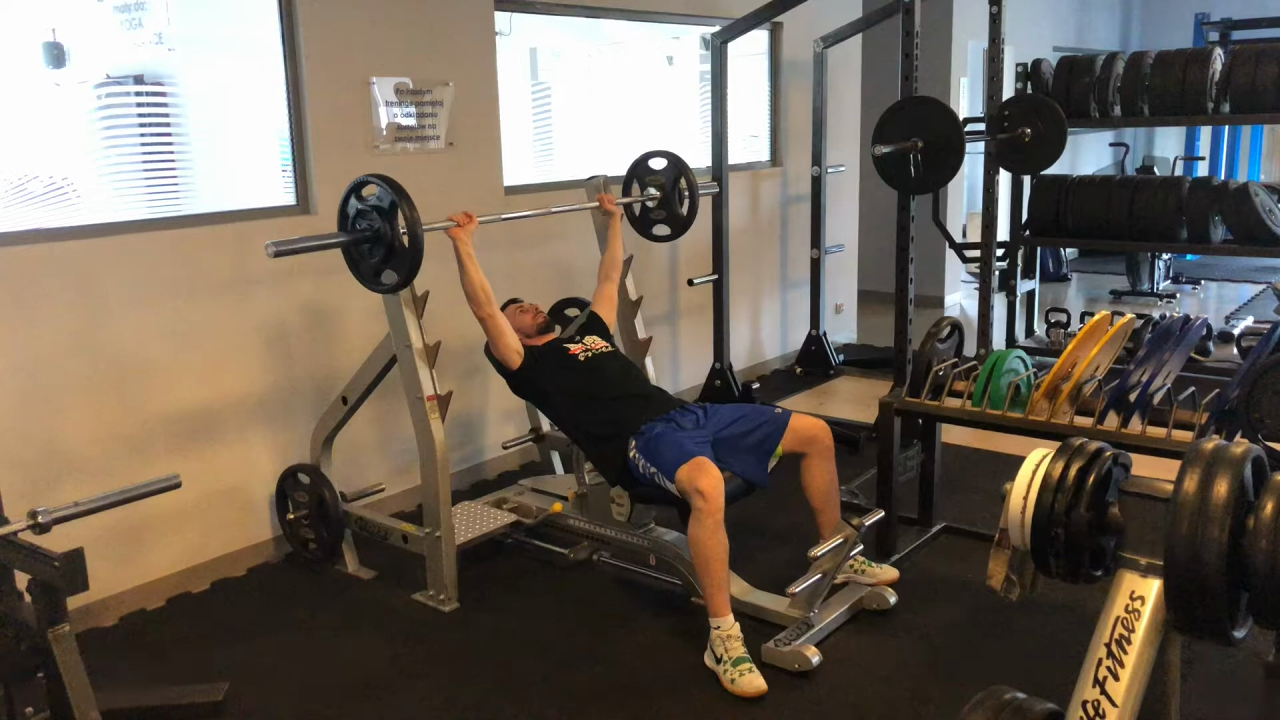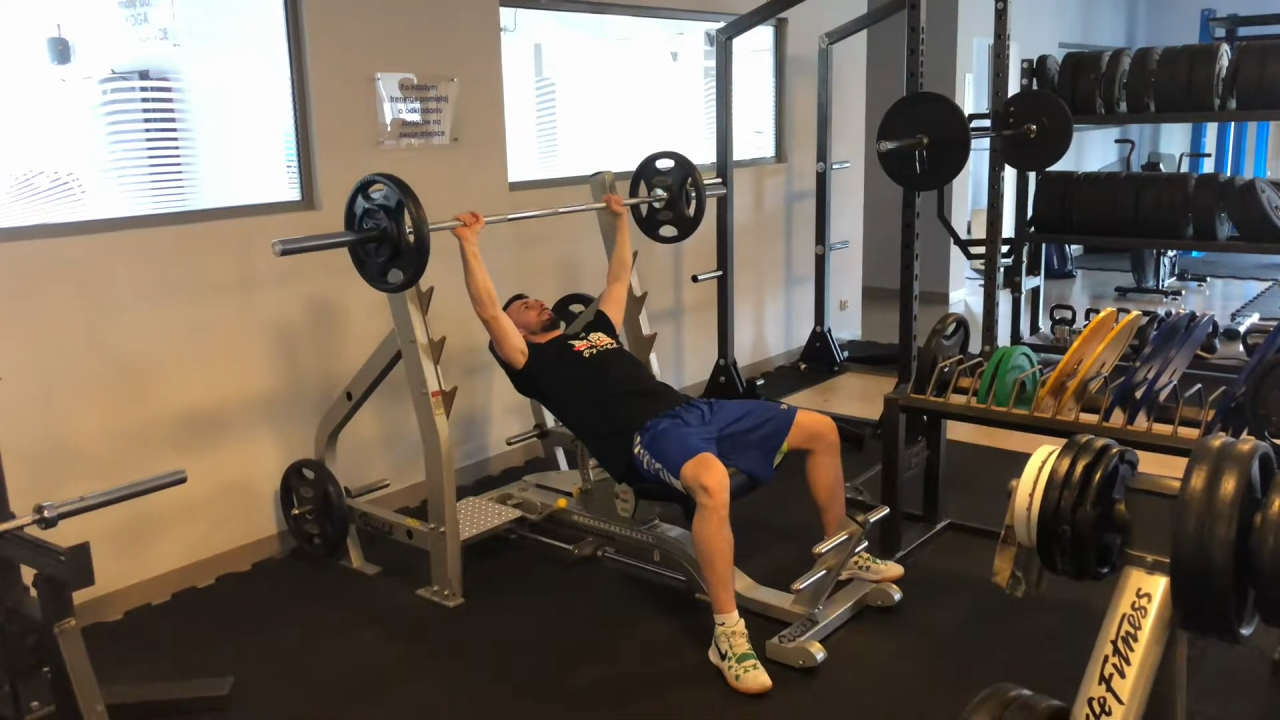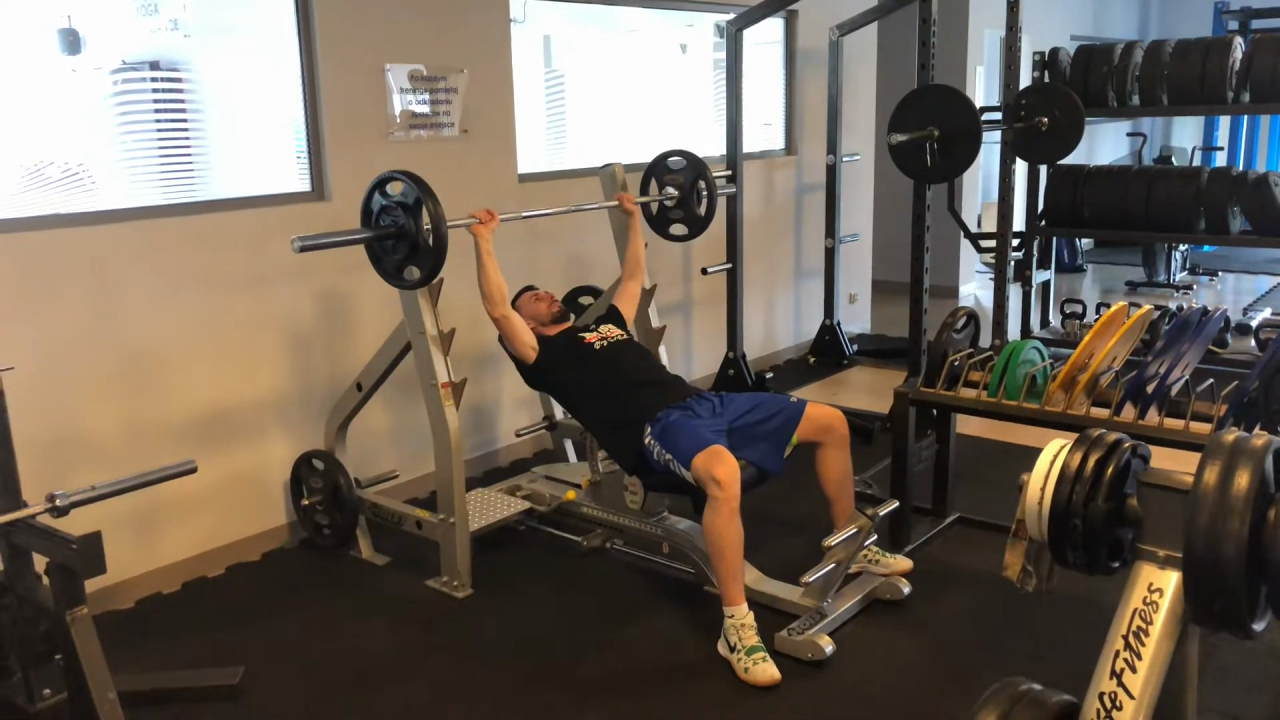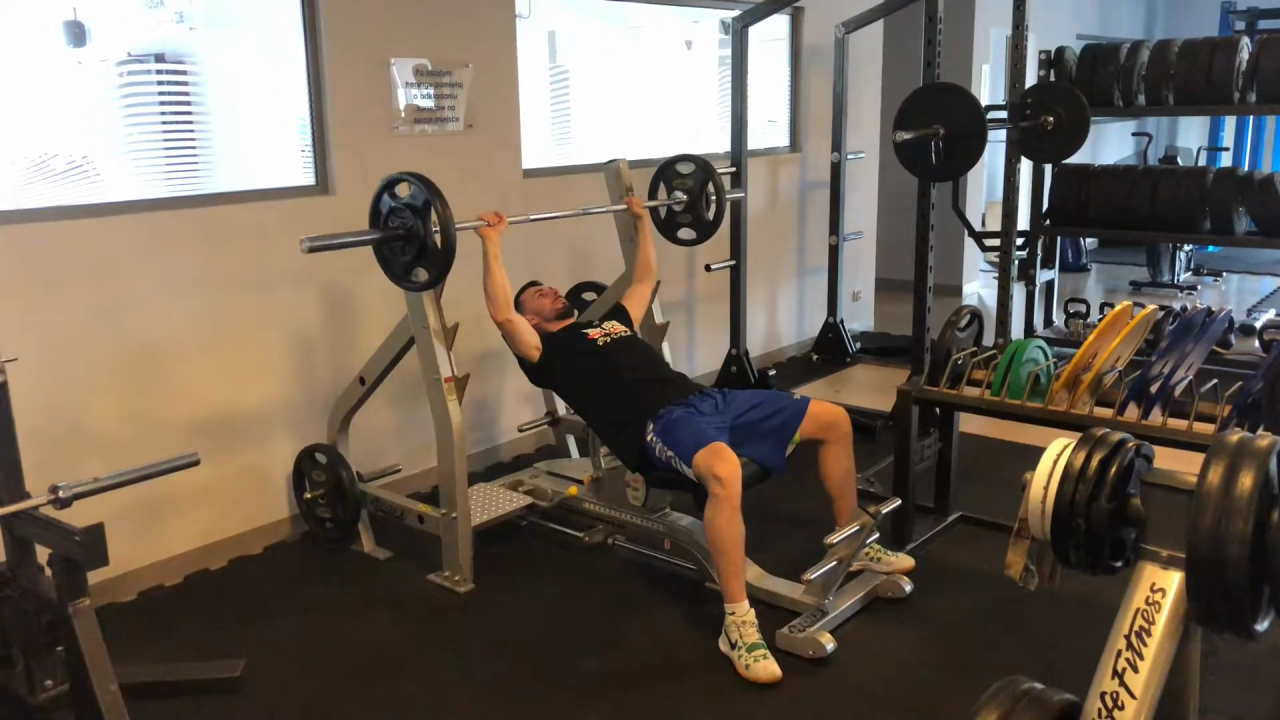
dt=0.7s
person 1, frame 1
left shoulder: (588, 334)
right shoulder: (528, 365)
left elbow: (610, 279)
right elbow: (485, 311)
left wrist: (614, 220)
right wrist: (463, 244)
left hip: (688, 413)
right hip: (642, 439)
left knee: (816, 434)
right knee: (707, 487)
right ankle: (723, 638)
person 1, frame 2
left shoulder: (594, 332)
right shoulder: (532, 360)
left elbow: (619, 279)
right elbow: (488, 311)
left wrist: (620, 220)
right wrist: (468, 244)
left hip: (693, 409)
right hip: (647, 434)
left knee: (822, 430)
right knee: (712, 483)
right ankle: (727, 635)
person 1, frame 3
left shoulder: (606, 324)
right shoulder: (543, 353)
left elbow: (633, 276)
right elbow: (498, 309)
left wrist: (634, 218)
right wrist: (483, 240)
left hip: (702, 401)
right hip: (657, 425)
left knee: (831, 423)
right knee: (723, 476)
right ankle: (736, 628)
person 1, frame 4
left shoulder: (611, 320)
right shoulder: (546, 349)
left elbow: (645, 279)
right elbow: (502, 313)
left wrist: (641, 221)
right wrist: (491, 243)
left hip: (705, 398)
right hip: (660, 423)
left knee: (835, 421)
right knee: (725, 473)
right ankle: (738, 624)
